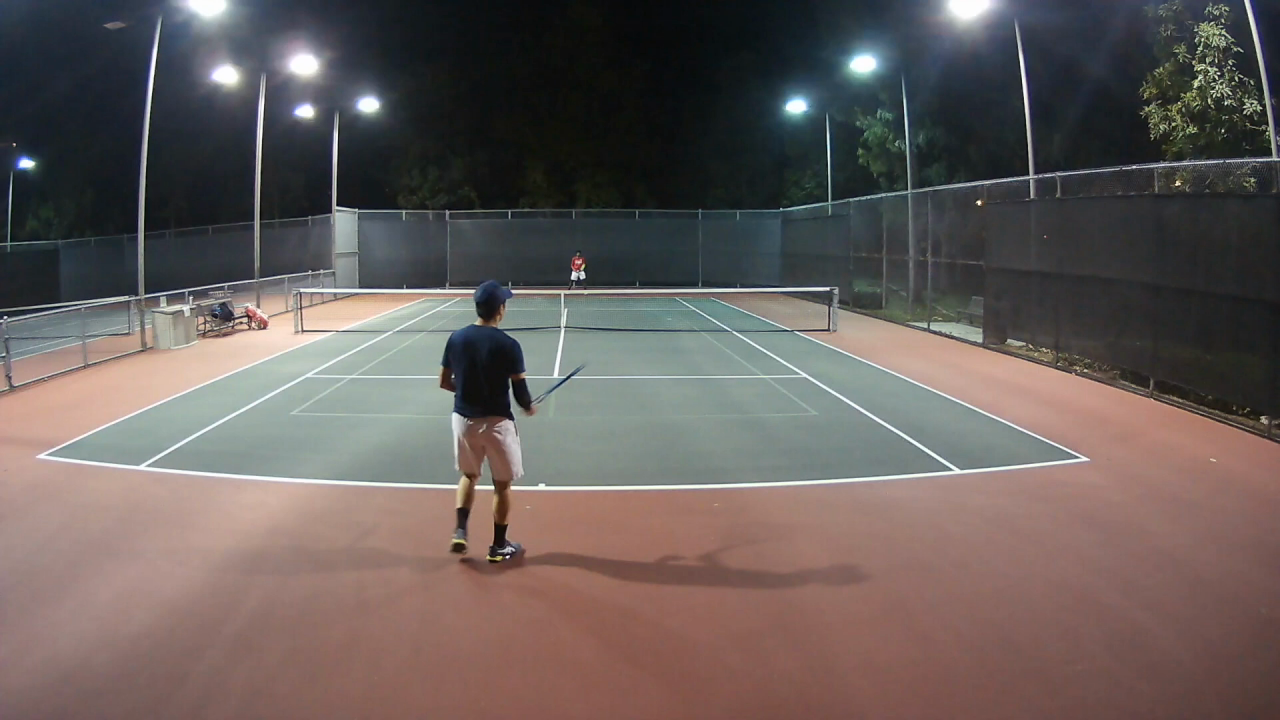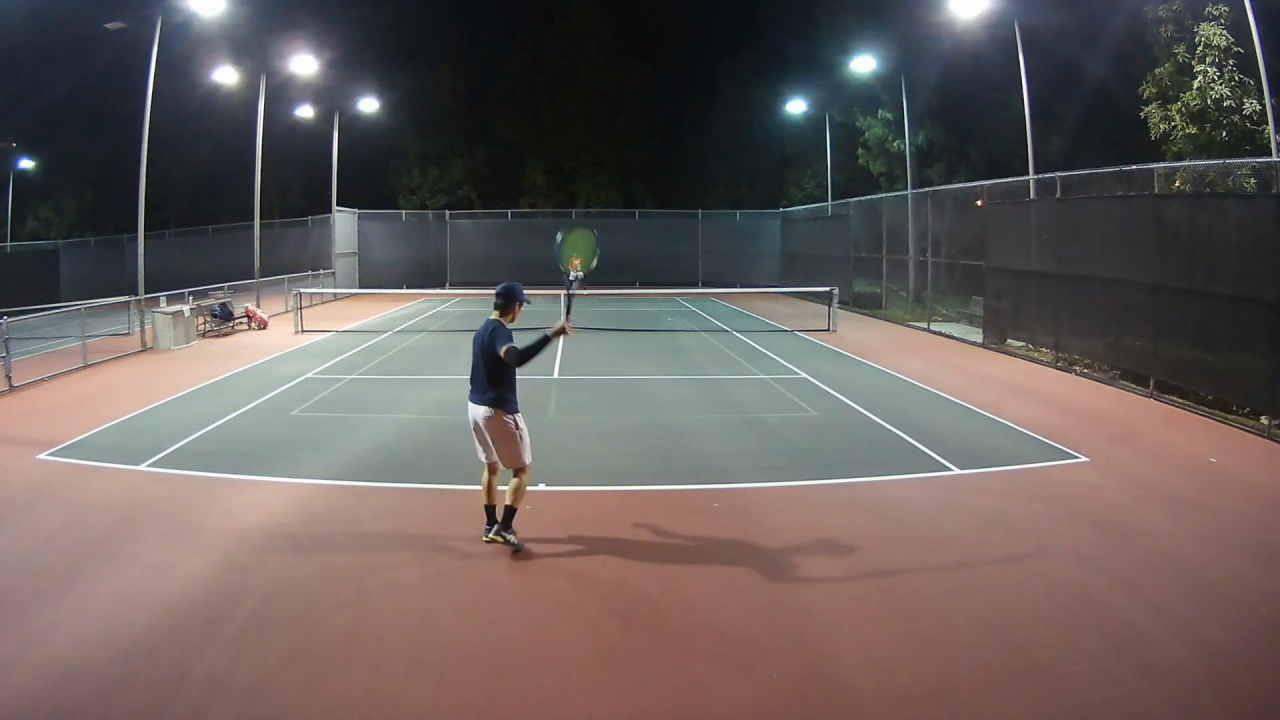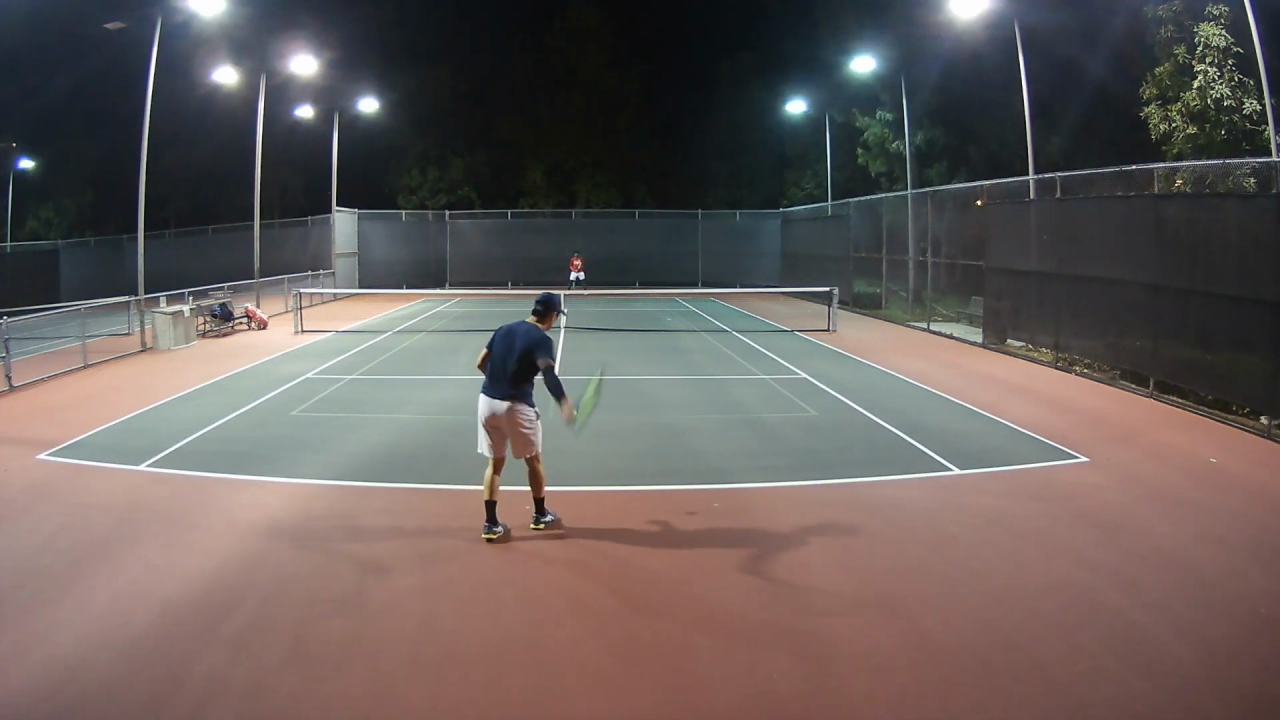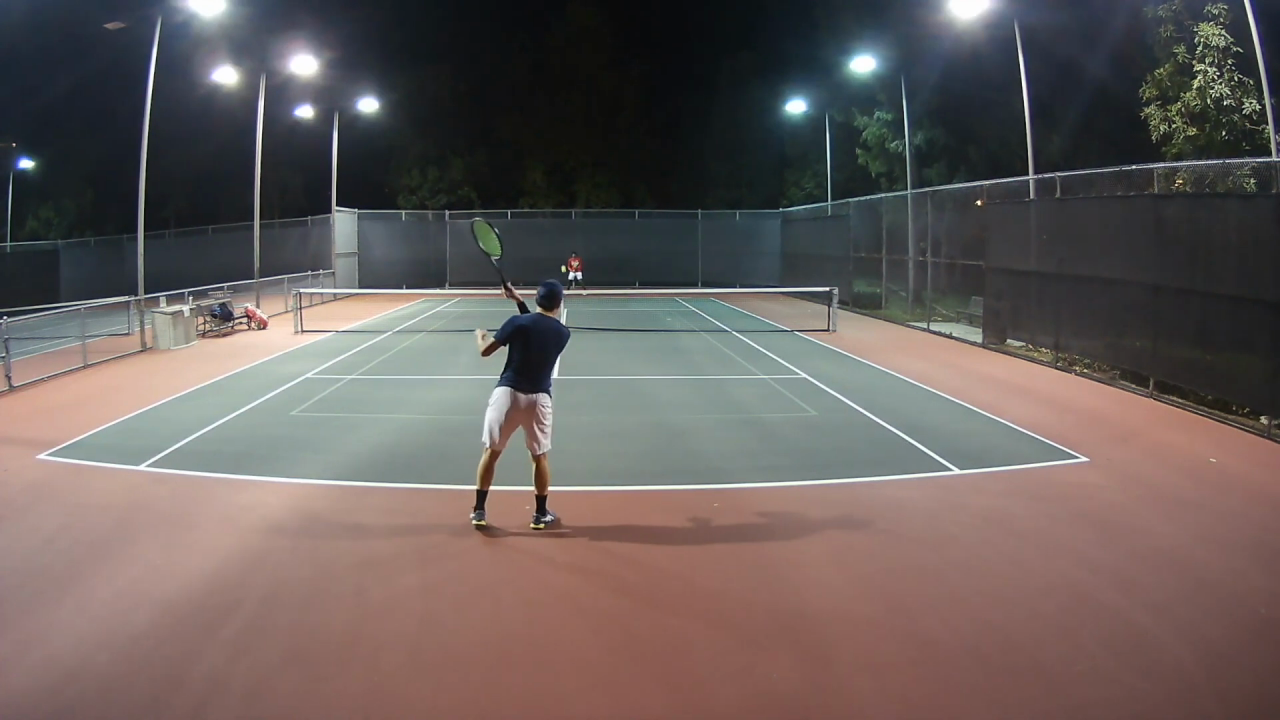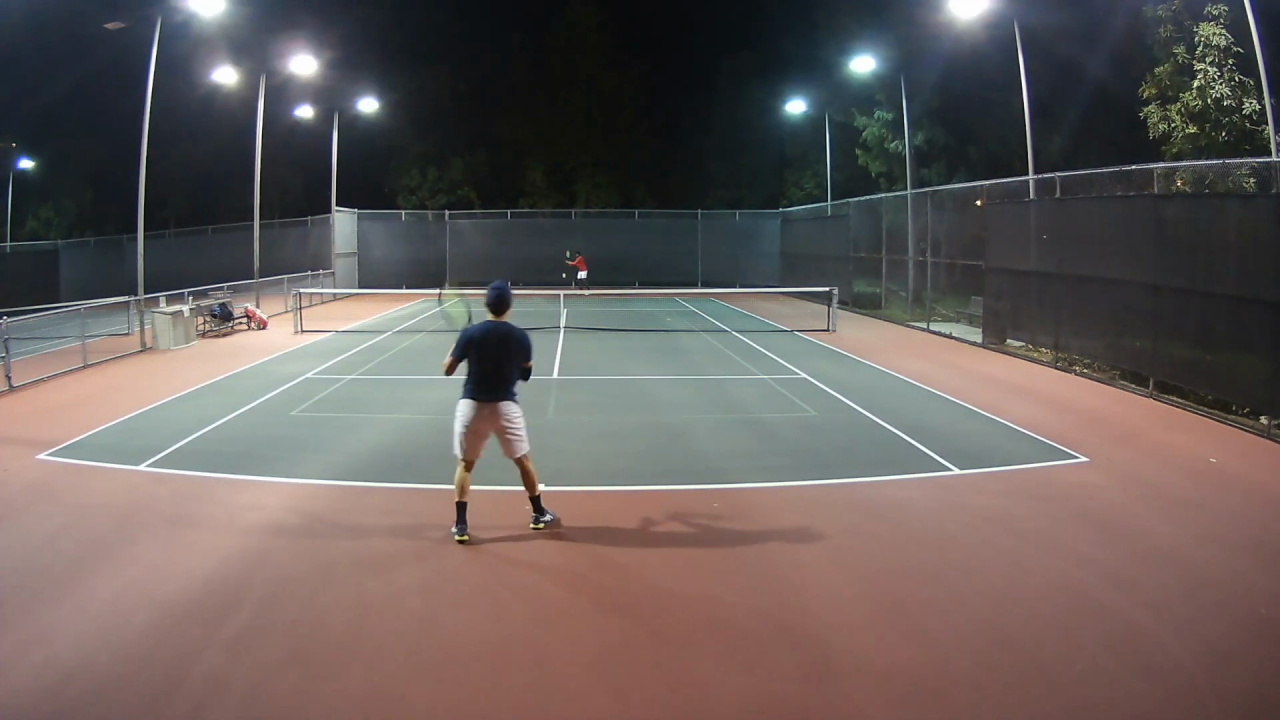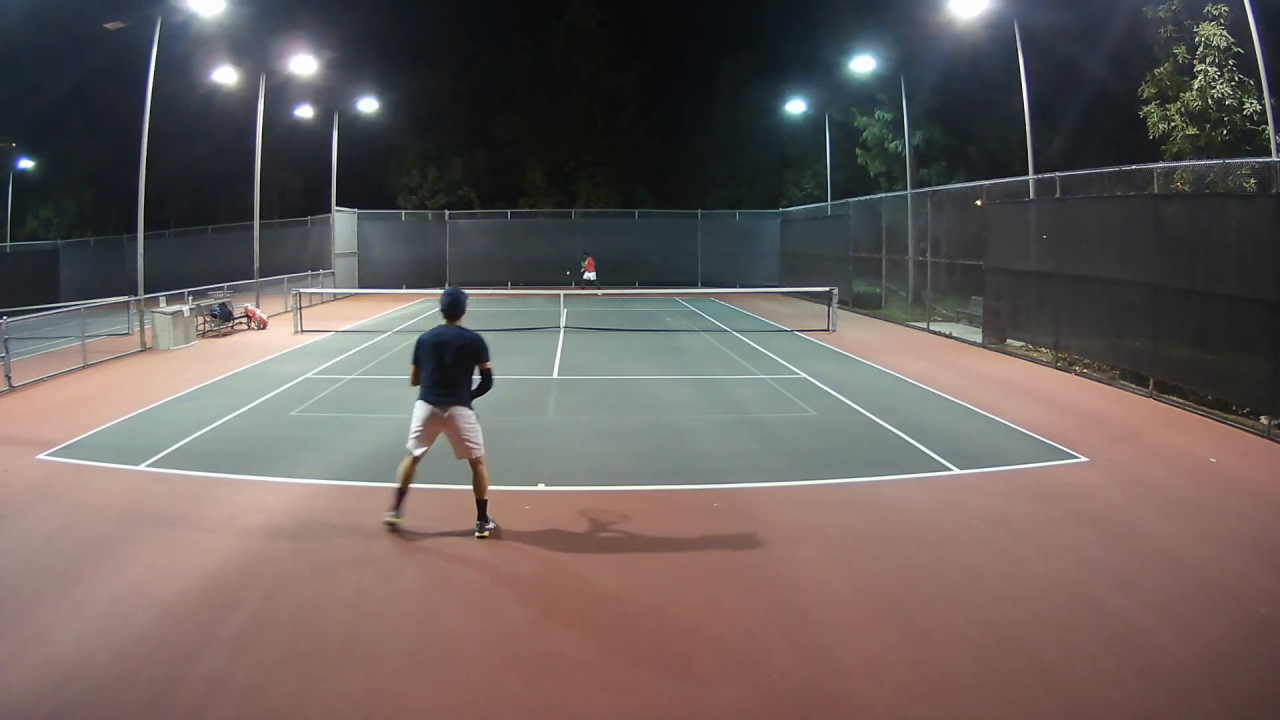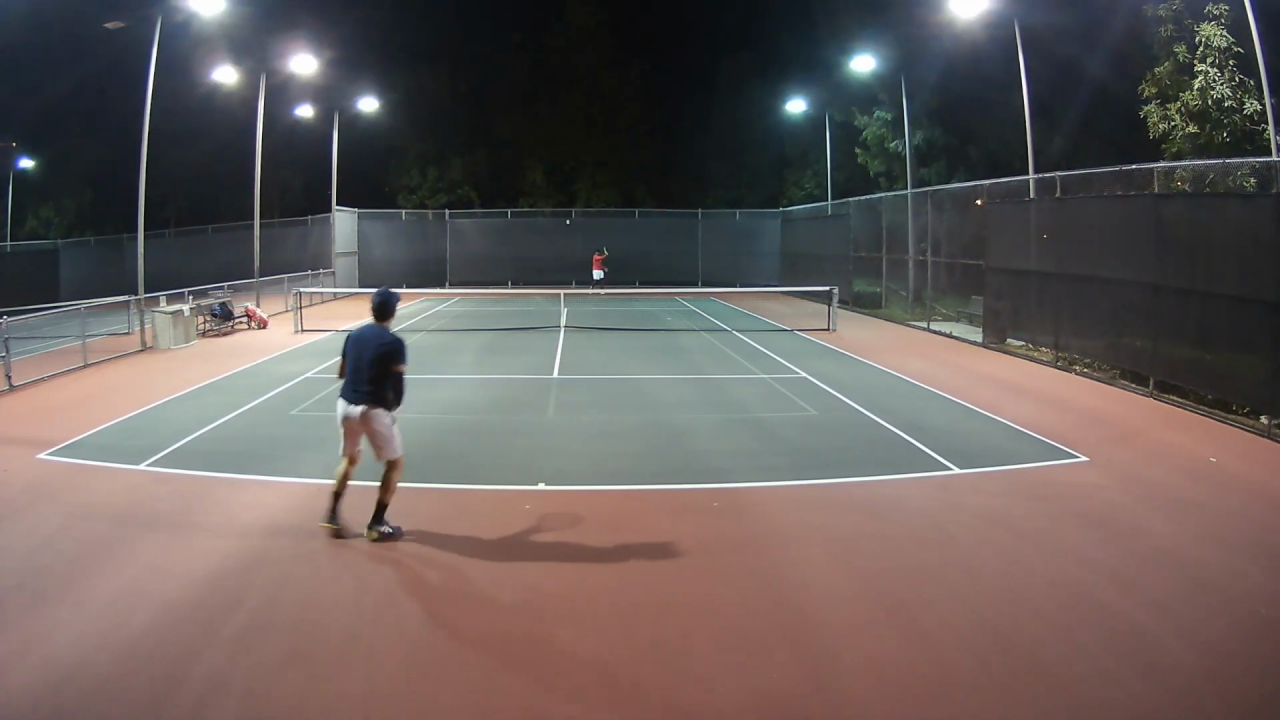
dt=0.5s
person 1, frame 1
left shoulder: (456, 339)
right shoulder: (508, 346)
left elbow: (444, 382)
right elbow: (520, 393)
right wrist: (529, 407)
left hip: (463, 420)
right hip: (496, 422)
left knee: (469, 476)
right knee: (502, 484)
left ankle: (460, 531)
right ankle: (500, 546)
person 1, frame 2
left shoulder: (483, 330)
right shoulder: (499, 331)
right elbow: (515, 359)
right wrist: (550, 335)
left hip: (476, 407)
right hip: (500, 411)
left knee: (491, 467)
right knee: (522, 470)
left ankle: (491, 525)
right ankle: (504, 527)
person 1, frame 3
left shoulder: (505, 329)
right shoulder: (542, 340)
left elbow: (481, 364)
right elbow: (547, 371)
right wrist: (563, 401)
left hip: (487, 401)
right hip: (516, 406)
left knee: (495, 463)
right knee: (533, 460)
left ankle: (491, 523)
right ankle: (540, 515)
person 1, frame 4
left shoulder: (518, 322)
right shoulder: (563, 333)
left elbow: (485, 351)
left wrist: (479, 336)
right wrist: (519, 300)
left hip: (507, 393)
right hip: (539, 398)
left knee: (491, 452)
right knee: (540, 457)
left ankle: (479, 511)
right ankle: (541, 514)
person 1, frame 5
left shoulder: (470, 334)
right shoulder: (520, 337)
left elbow: (448, 371)
right elbow: (525, 375)
left wrist: (454, 355)
left hip: (471, 405)
right hip: (504, 406)
left knee: (465, 464)
right knee: (523, 460)
left ankle: (461, 525)
right ankle: (539, 513)
person 1, frame 6
left shoulder: (425, 339)
right shoulder: (475, 341)
left elbow: (415, 380)
right elbow: (487, 382)
left hip: (427, 407)
right hip: (459, 410)
left knee: (412, 457)
right knee: (478, 462)
left ankle: (395, 510)
right ankle: (482, 521)
person 1, frame 7
left shoulder: (354, 336)
right shoulder: (394, 342)
left elbow: (342, 373)
right elbow: (397, 382)
right wrist: (395, 404)
left hip: (346, 405)
right hip: (373, 410)
left knee: (350, 459)
right knee: (394, 464)
left ankle: (332, 515)
right ankle: (376, 524)
